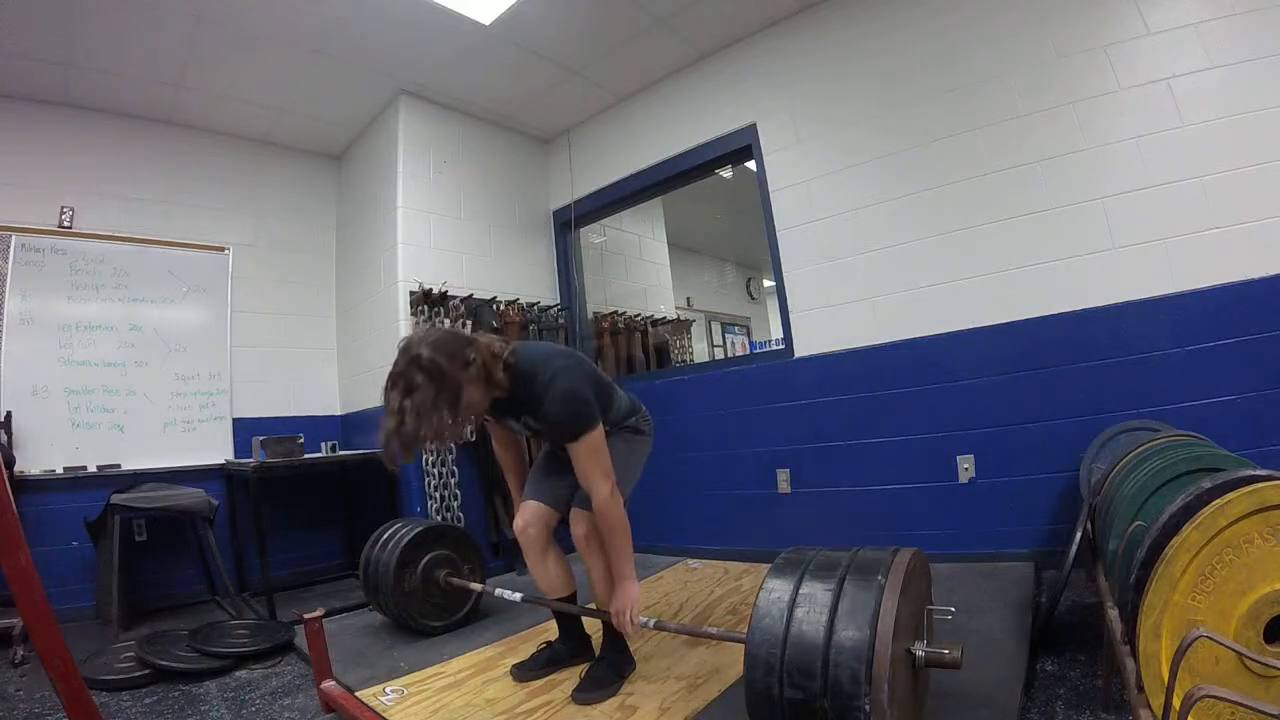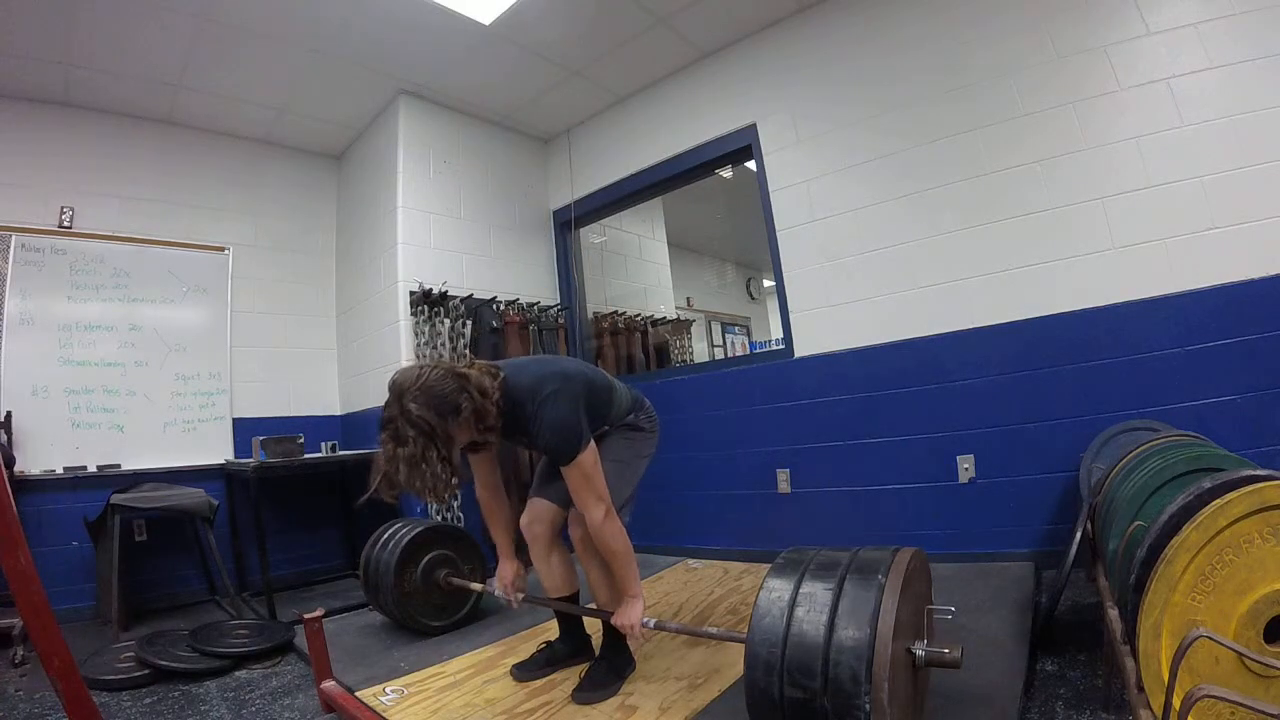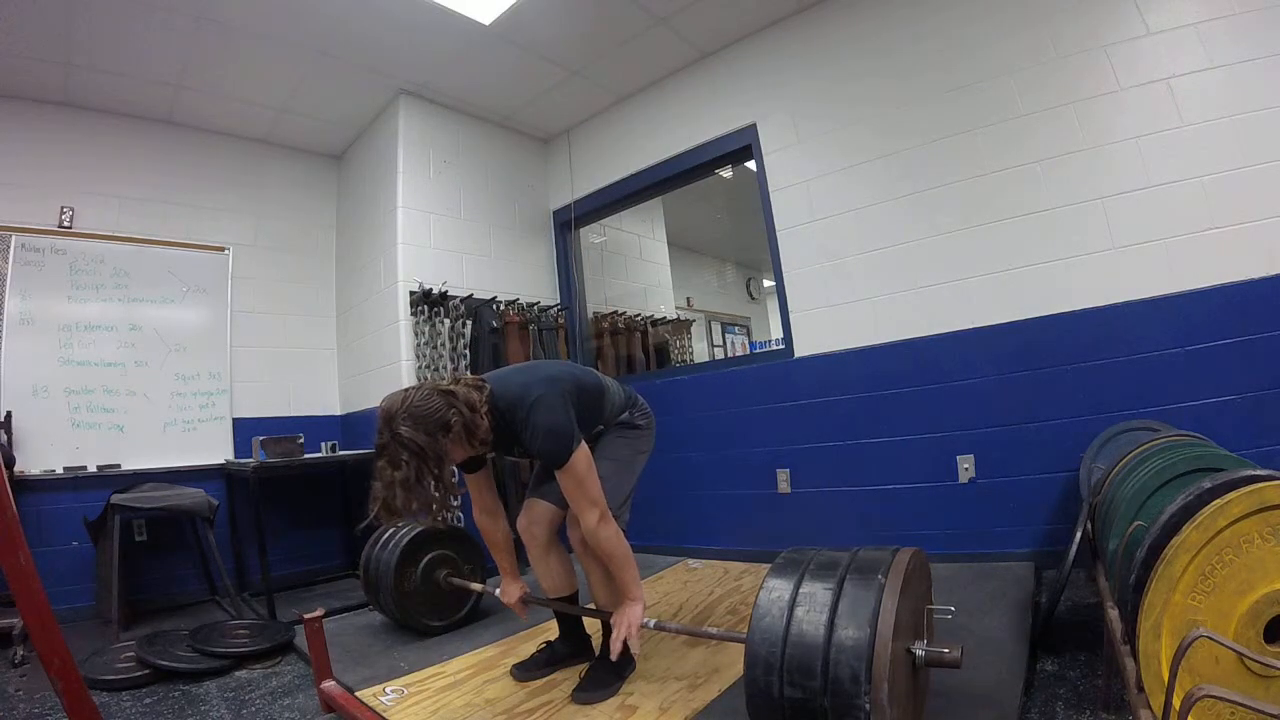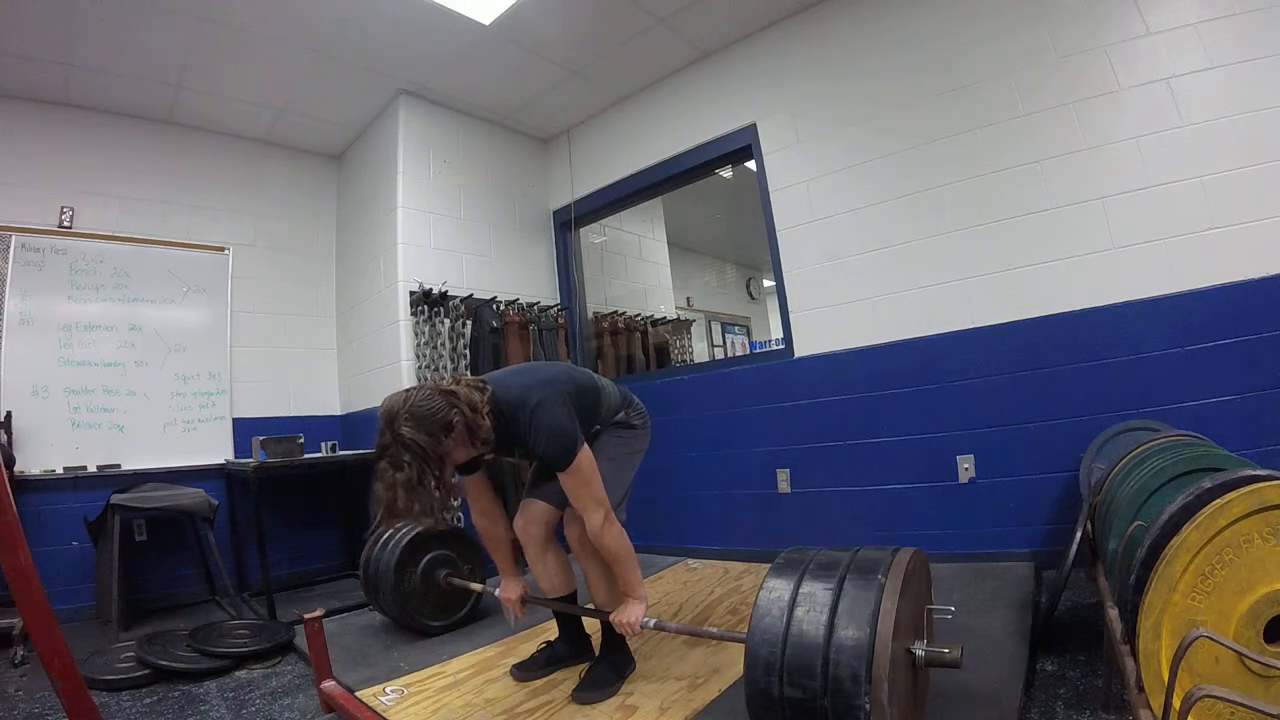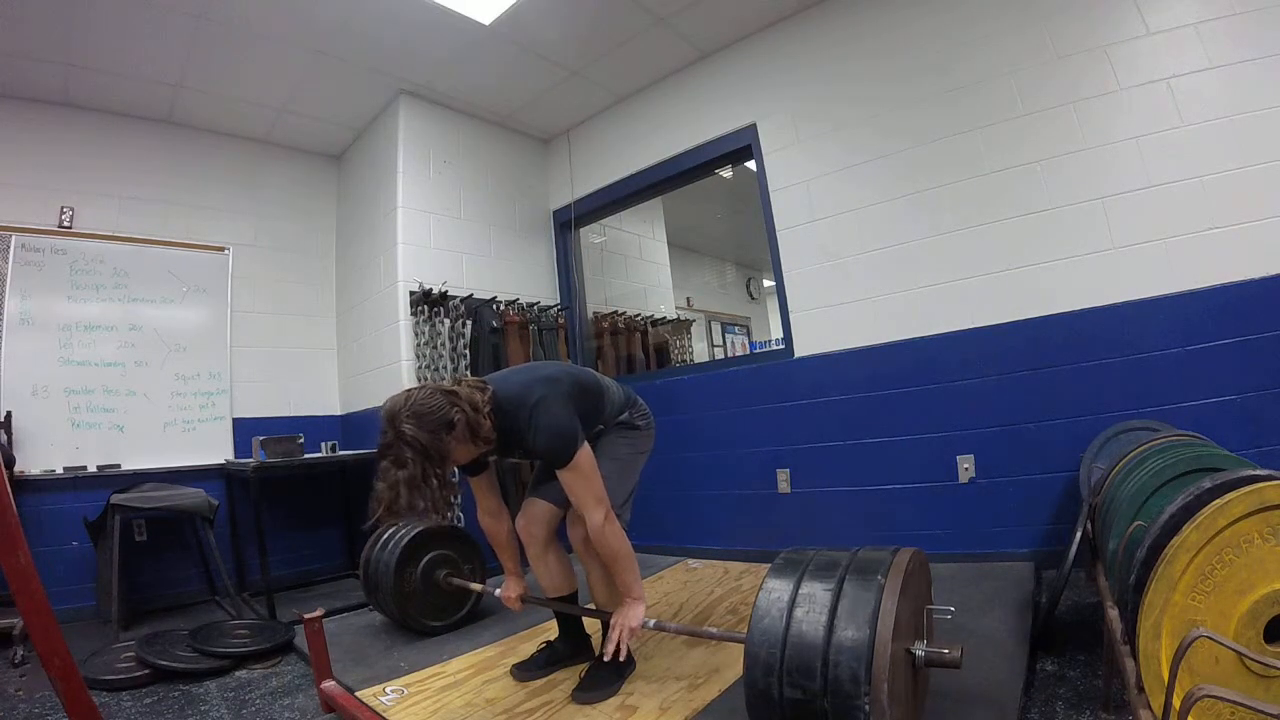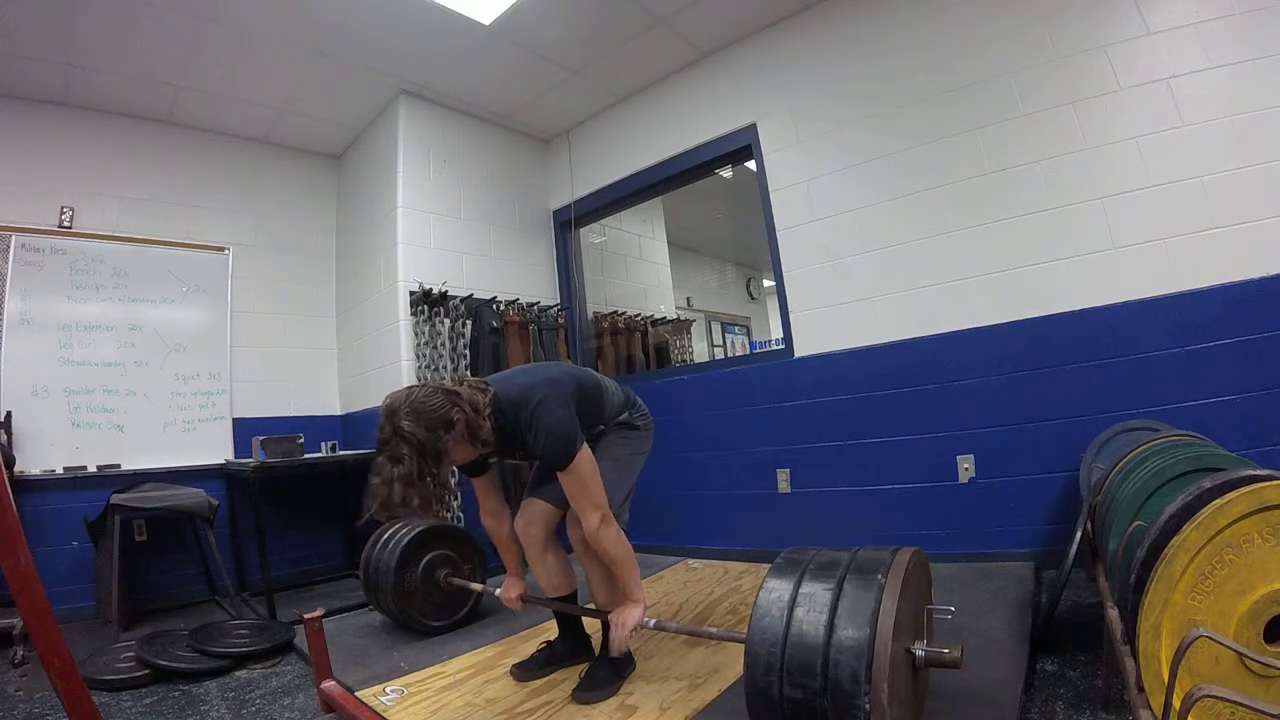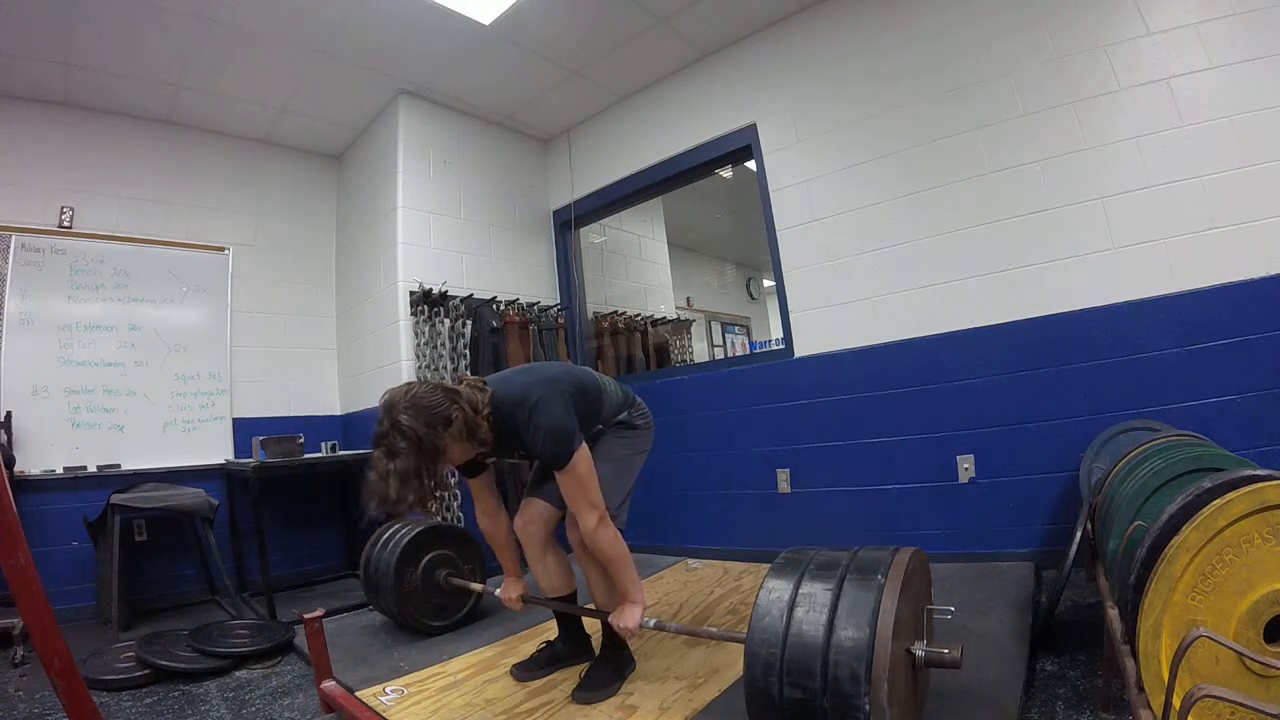
dt=0.7s
person 1, frame 1
left shoulder: (555, 384)
right shoulder: (486, 386)
left elbow: (602, 491)
right elbow: (507, 444)
left wrist: (626, 581)
right wrist: (521, 505)
left hip: (621, 432)
right hip: (567, 441)
left knee: (584, 529)
right knee: (529, 526)
left ankle: (616, 652)
right ankle: (572, 640)
person 1, frame 2
left shoulder: (547, 410)
right shoulder: (471, 406)
left elbow: (598, 511)
right elbow: (489, 488)
left wrist: (633, 597)
right wrist: (506, 558)
left hip: (627, 427)
right hip: (579, 432)
left knee: (583, 530)
right knee: (535, 525)
left ankle: (616, 653)
right ankle: (573, 639)
person 1, frame 3
left shoulder: (539, 416)
right shoulder: (465, 420)
left elbow: (594, 517)
right elbow: (487, 512)
left wrist: (633, 600)
right wrist: (510, 577)
left hip: (623, 426)
right hip: (579, 430)
left knee: (582, 532)
right knee: (532, 526)
left ankle: (615, 655)
right ankle: (573, 640)
person 1, frame 4
left shoulder: (541, 418)
right shoulder: (461, 425)
left elbow: (597, 517)
right elbow: (485, 513)
left wrist: (635, 597)
right wrist: (509, 577)
left hip: (618, 425)
right hip: (575, 431)
left knee: (580, 531)
right knee: (529, 526)
left ankle: (615, 651)
right ankle: (573, 640)
person 1, frame 5
left shoulder: (541, 416)
right shoulder: (467, 426)
left elbow: (598, 516)
right elbow: (492, 513)
left wrist: (634, 599)
right wrist: (512, 575)
left hip: (623, 426)
right hip: (579, 430)
left knee: (583, 531)
right knee: (530, 526)
left ankle: (616, 655)
right ankle: (572, 639)
person 1, frame 6
left shoulder: (541, 418)
right shoulder: (468, 431)
left elbow: (595, 518)
right elbow: (494, 513)
left wrist: (634, 601)
right wrist: (514, 575)
left hip: (621, 426)
right hip: (575, 432)
left knee: (581, 530)
right knee: (529, 525)
left ankle: (615, 653)
right ankle: (573, 639)
person 1, frame 7
left shoulder: (541, 417)
right shoulder: (466, 430)
left elbow: (592, 519)
right elbow: (490, 514)
left wrist: (633, 600)
right wrist: (512, 576)
left hip: (622, 425)
right hip: (577, 430)
left knee: (580, 531)
right knee: (528, 525)
left ankle: (616, 653)
right ankle: (573, 639)
